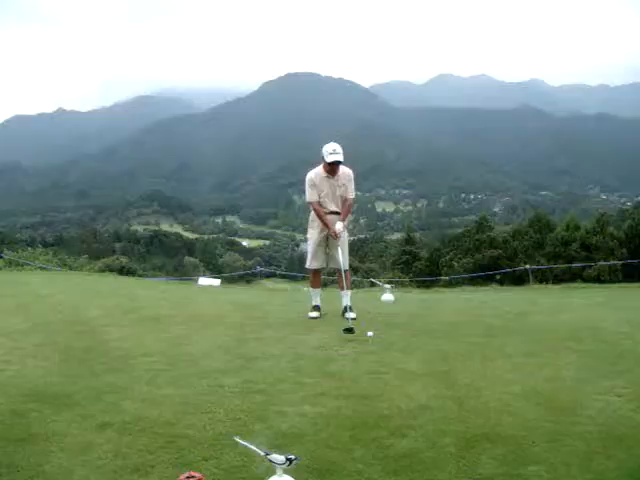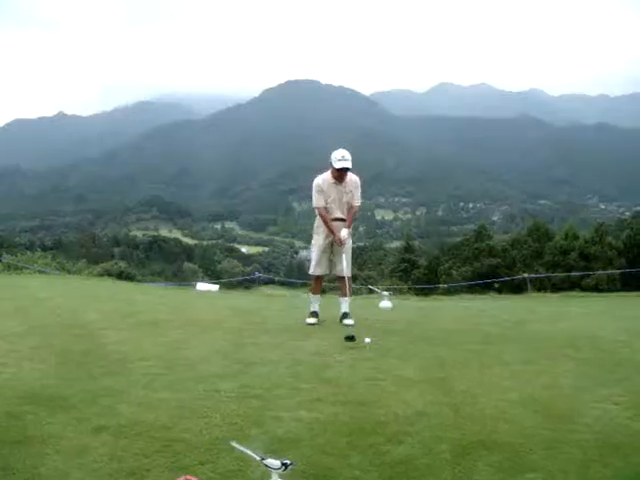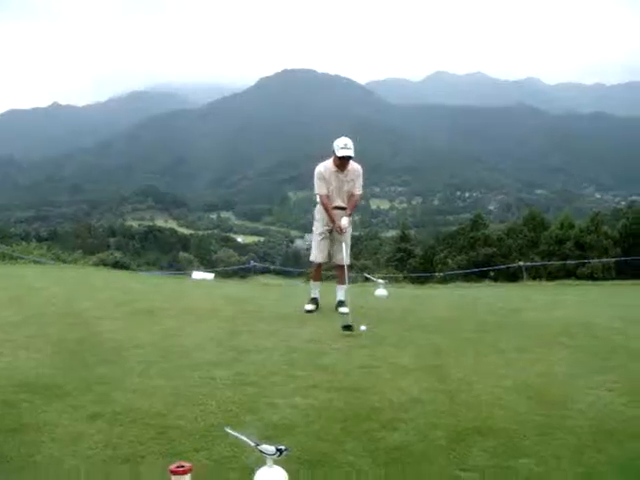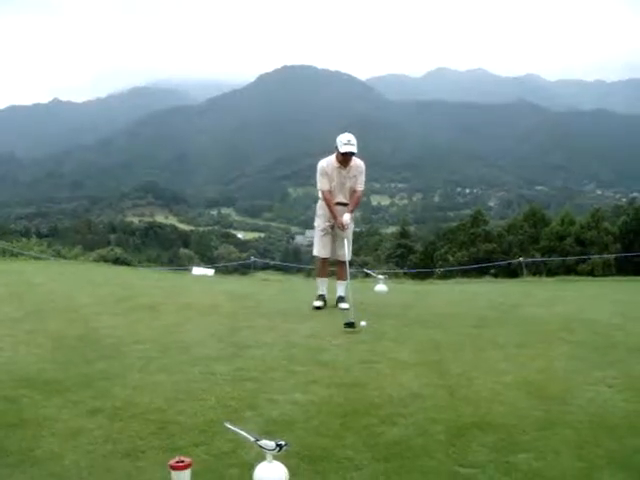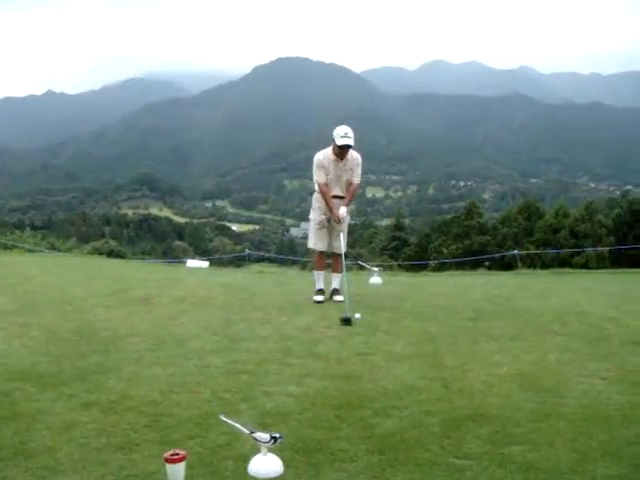
dt=0.2s
person 1, frame 1
left shoulder: (348, 174)
right shoulder: (312, 176)
left elbow: (349, 200)
right elbow: (315, 205)
left wrist: (340, 222)
right wrist: (329, 226)
left hip: (340, 221)
right hip: (319, 221)
left knee: (343, 265)
right knee: (315, 266)
left ankle: (347, 305)
right ankle: (316, 304)
person 1, frame 2
left shoulder: (355, 181)
right shoulder: (319, 182)
left elbow: (355, 207)
right elbow: (321, 211)
left wrist: (346, 228)
right wrist: (334, 233)
left hip: (345, 227)
right hip: (324, 227)
left knee: (344, 273)
right knee: (317, 272)
left ankle: (345, 311)
right ankle: (314, 310)
person 1, frame 3
left shoulder: (357, 169)
right shoulder: (321, 169)
left elbow: (355, 195)
right elbow: (323, 198)
left wrist: (346, 217)
right wrist: (334, 221)
left hip: (344, 216)
right hip: (324, 215)
left knee: (342, 260)
right knee: (317, 259)
left ankle: (341, 299)
right ankle: (314, 297)
person 1, frame 4
left shoulder: (359, 165)
right shoulder: (324, 165)
left elbow: (358, 192)
right elbow: (326, 194)
left wrist: (348, 213)
right wrist: (336, 218)
left hip: (347, 212)
right hip: (326, 210)
left knee: (343, 257)
right knee: (322, 255)
left ankle: (341, 295)
right ankle: (321, 293)
person 1, frame 5
left shoulder: (356, 158)
right shoulder: (320, 157)
left elbow: (354, 184)
right elbow: (322, 187)
left wrist: (344, 207)
right wrist: (333, 210)
left hip: (342, 204)
right hip: (322, 203)
left knee: (338, 250)
right knee: (319, 248)
left ankle: (335, 287)
right ankle: (319, 287)
